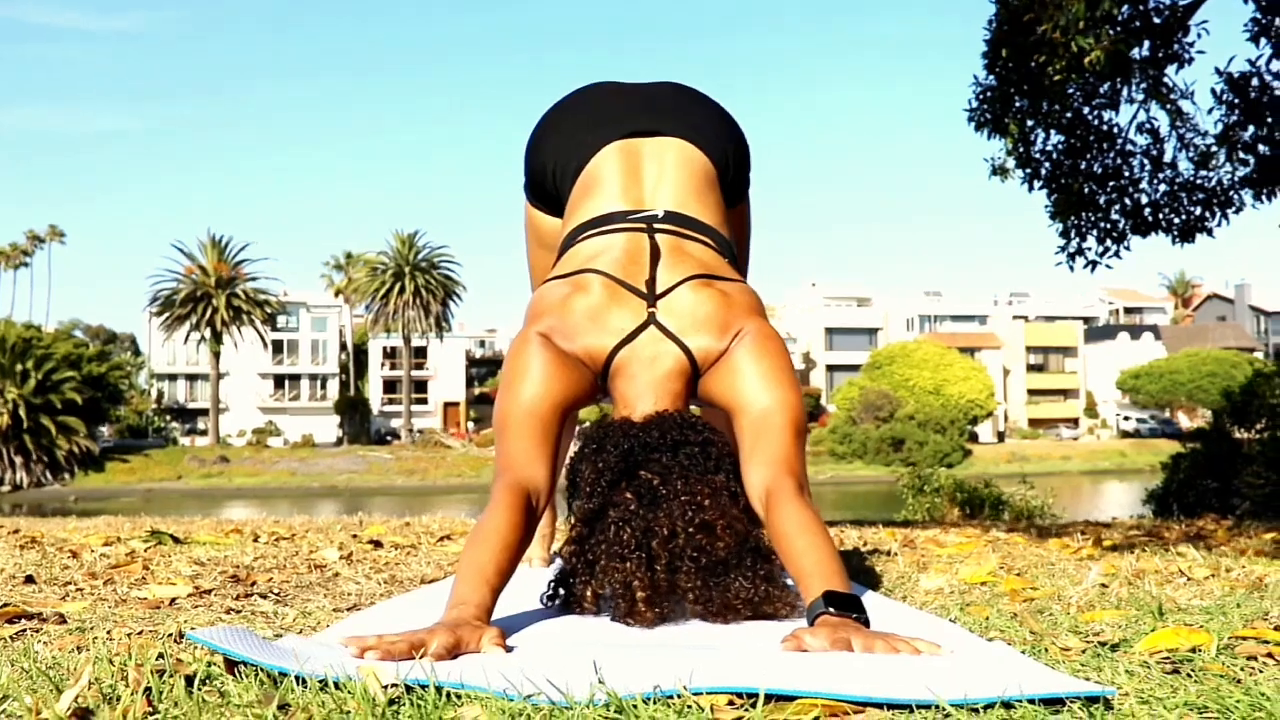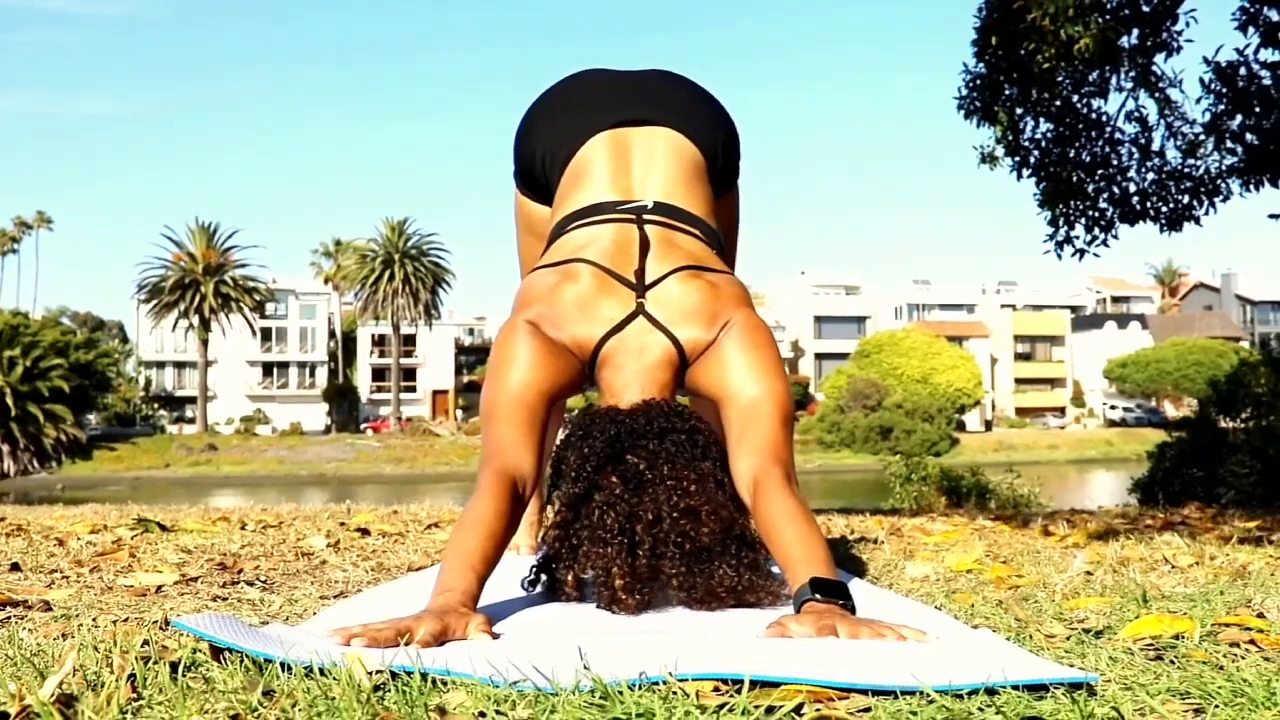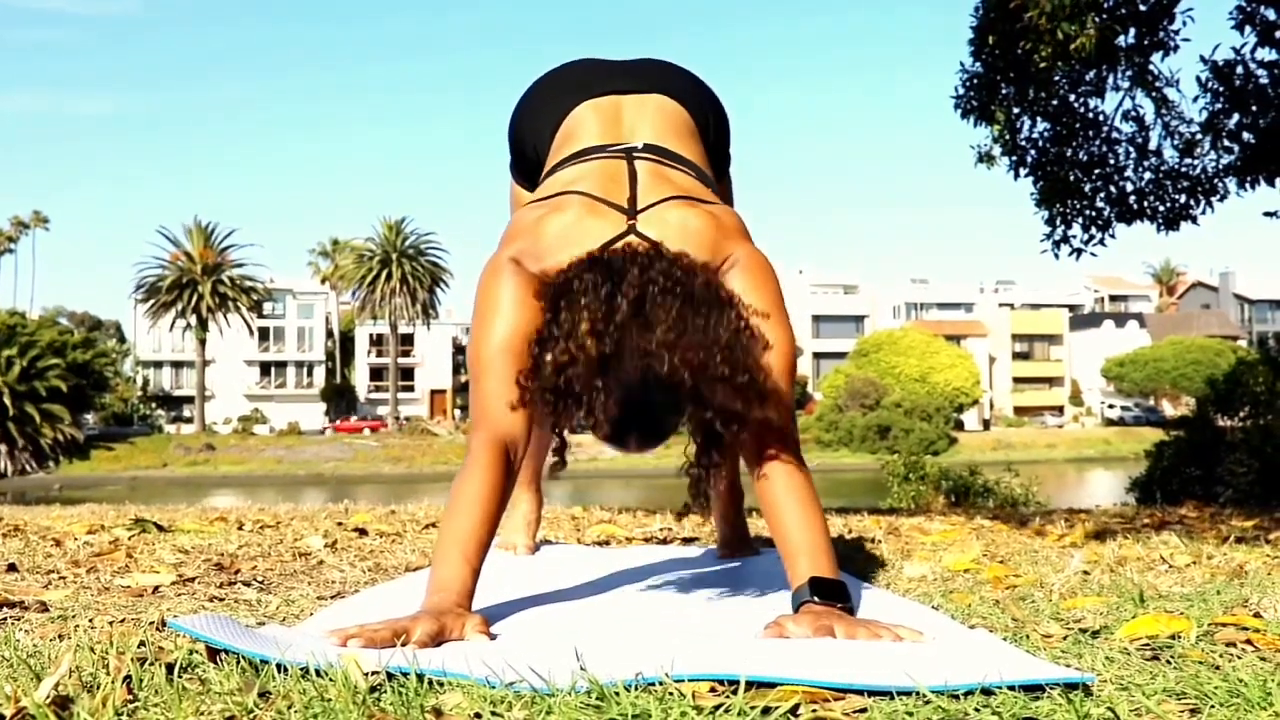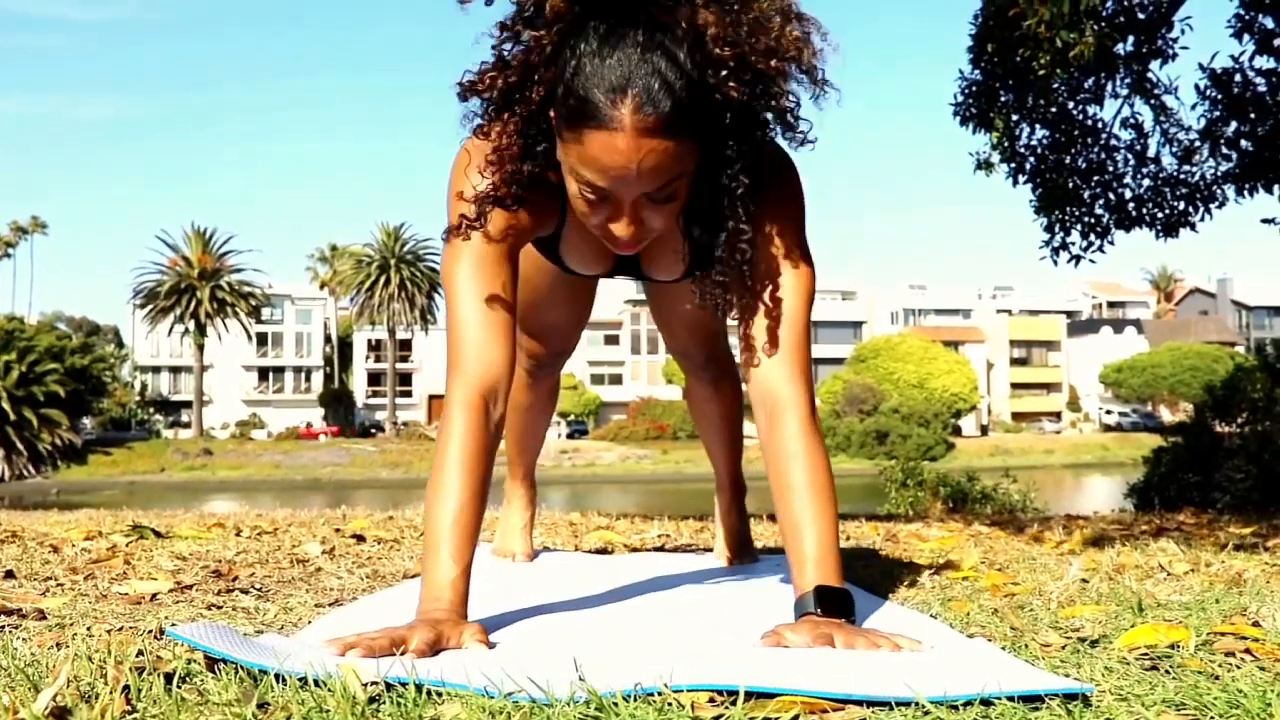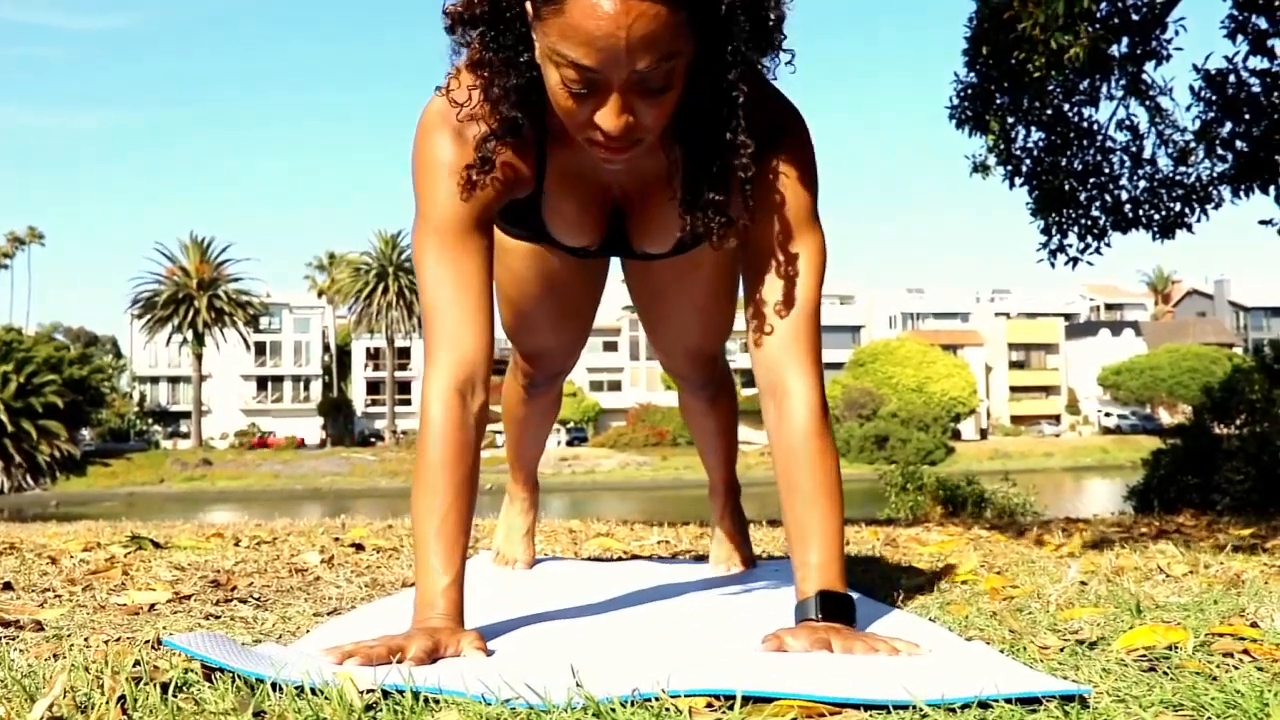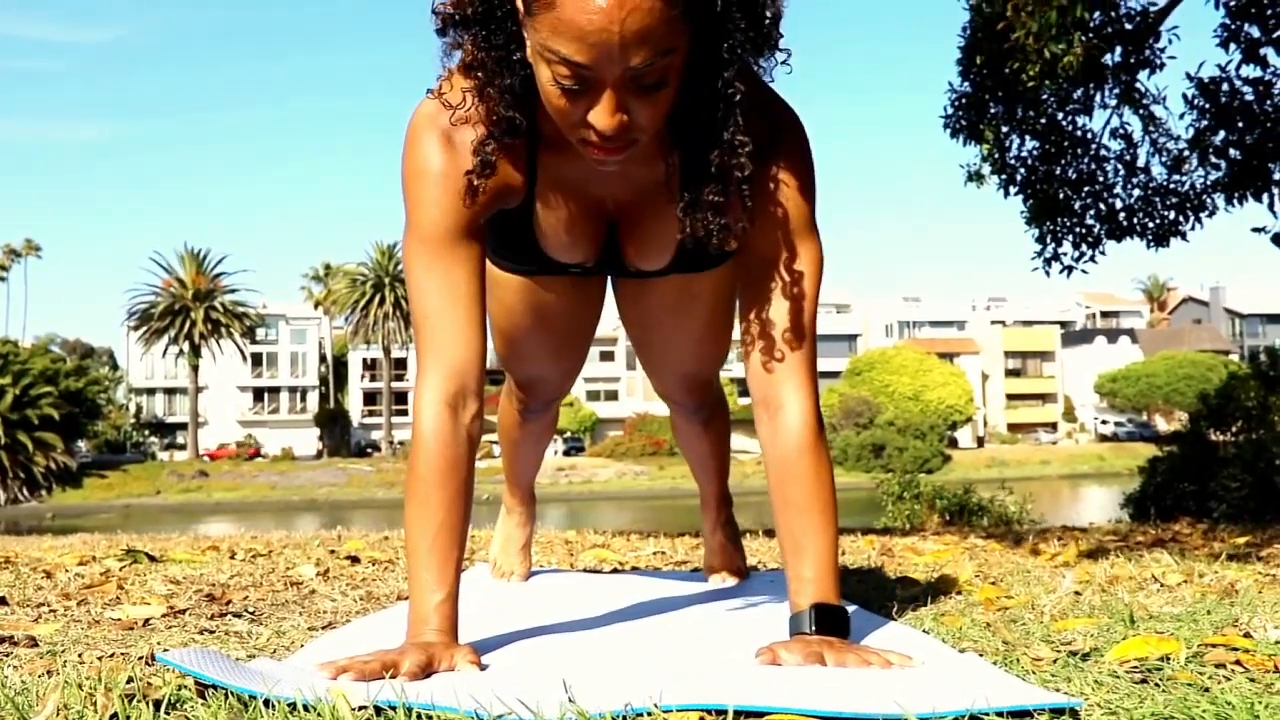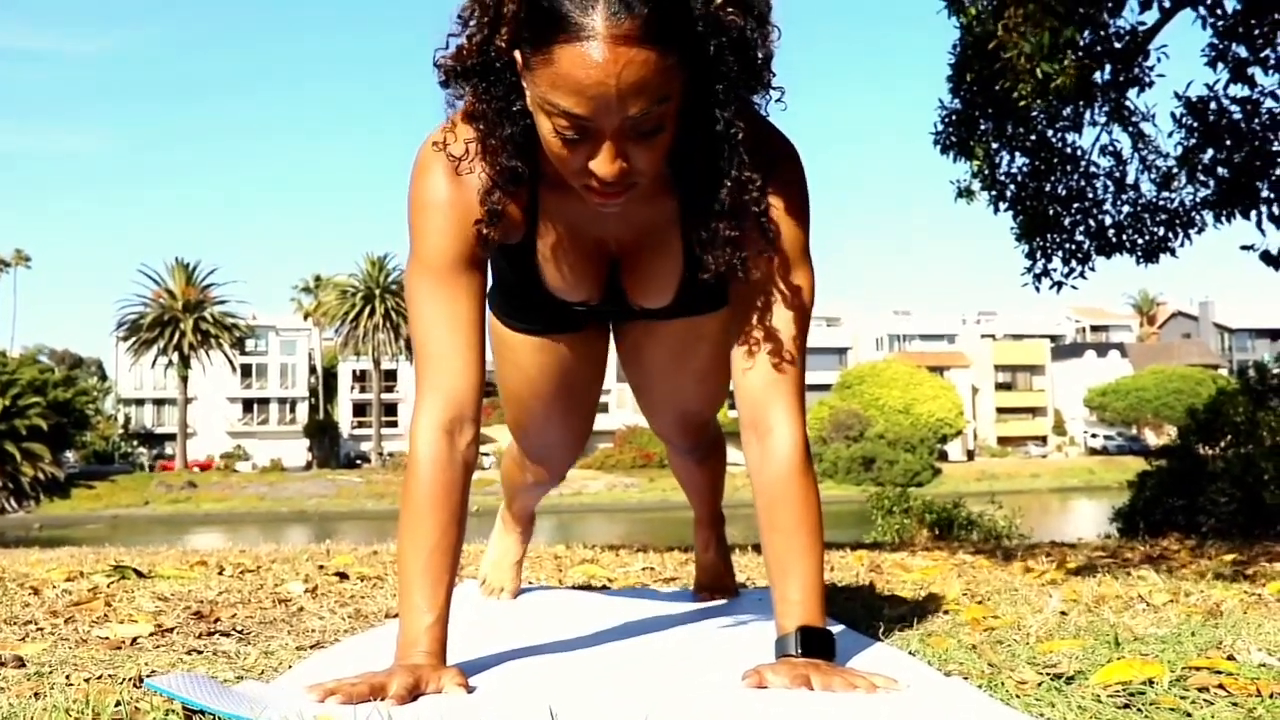
dt=0.7s
person 1, frame 1
left shoulder: (739, 347)
right shoulder: (552, 350)
left elbow: (782, 489)
right elbow: (516, 490)
left wrist: (836, 611)
right ankle: (546, 538)
person 1, frame 2
left shoulder: (728, 339)
right shoulder: (542, 338)
left elbow: (767, 480)
right elbow: (502, 479)
left wrist: (822, 599)
left ankle: (719, 520)
right ankle: (532, 515)
person 1, frame 3
left shoulder: (731, 269)
right shoulder: (526, 268)
left elbow: (773, 441)
right elbow: (491, 441)
left wrist: (823, 597)
right wrist: (442, 604)
left knee: (722, 364)
right knee: (533, 361)
left ankle: (728, 505)
right ankle: (527, 497)
person 1, frame 4
left shoulder: (758, 183)
right shoulder: (500, 165)
left elbow: (784, 396)
right elbow: (474, 391)
left wrist: (823, 604)
right wrist: (440, 607)
right hip: (554, 226)
left knee: (705, 356)
right knee: (537, 353)
left ankle: (730, 502)
right ankle: (519, 494)
person 1, frame 5
left shoulder: (759, 131)
right shoulder: (468, 120)
left elbow: (791, 380)
right elbow: (456, 380)
left wrist: (825, 607)
right wrist: (437, 615)
left hip: (688, 221)
right hip: (545, 220)
right knee: (542, 360)
left ankle: (726, 505)
right ankle: (521, 498)
person 1, frame 6
left shoulder: (756, 133)
right shoulder: (457, 128)
left elbow: (785, 392)
right elbow: (448, 394)
left wrist: (817, 620)
right wrist: (431, 630)
left hip: (686, 246)
right hip: (535, 244)
right knee: (537, 387)
left ankle: (718, 518)
right ankle: (517, 508)
person 1, frame 7
left shoulder: (755, 171)
right shoulder: (462, 170)
left elbow: (774, 420)
right elbow: (444, 419)
left wrist: (804, 646)
right wrist: (420, 653)
left hip: (687, 297)
right hip: (543, 295)
right knee: (547, 454)
left ankle: (710, 536)
right ankle: (512, 514)
